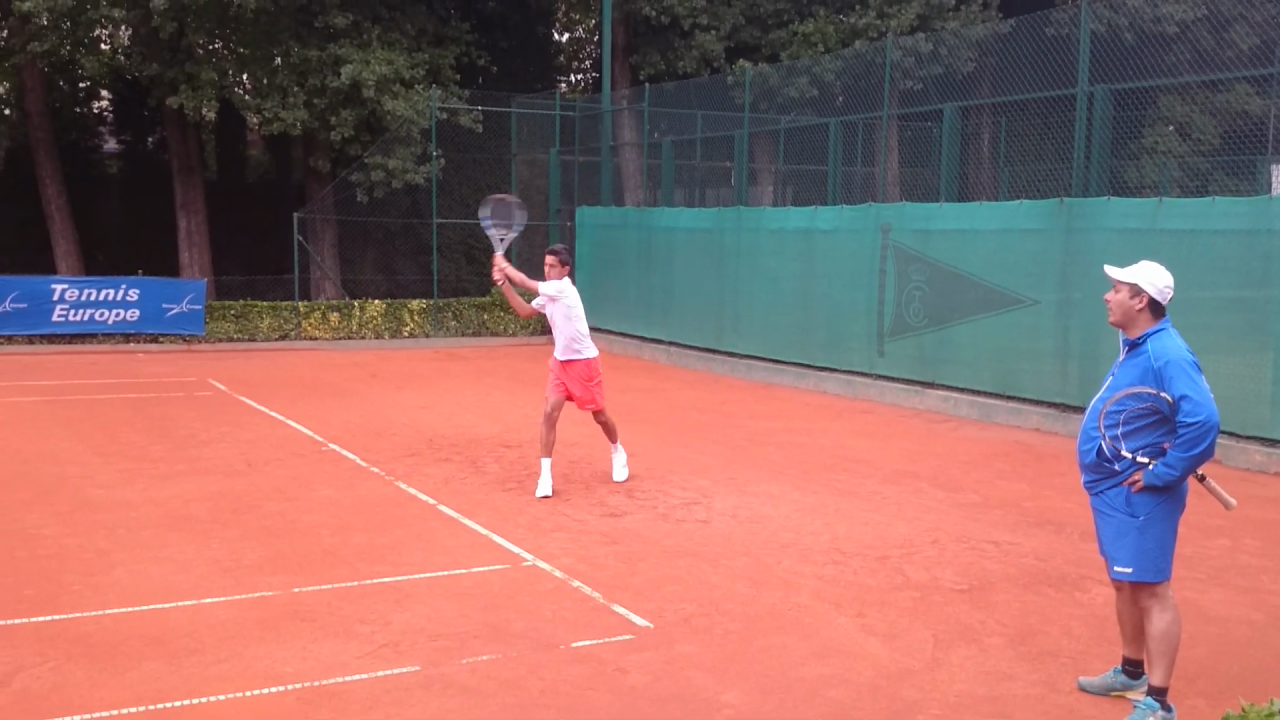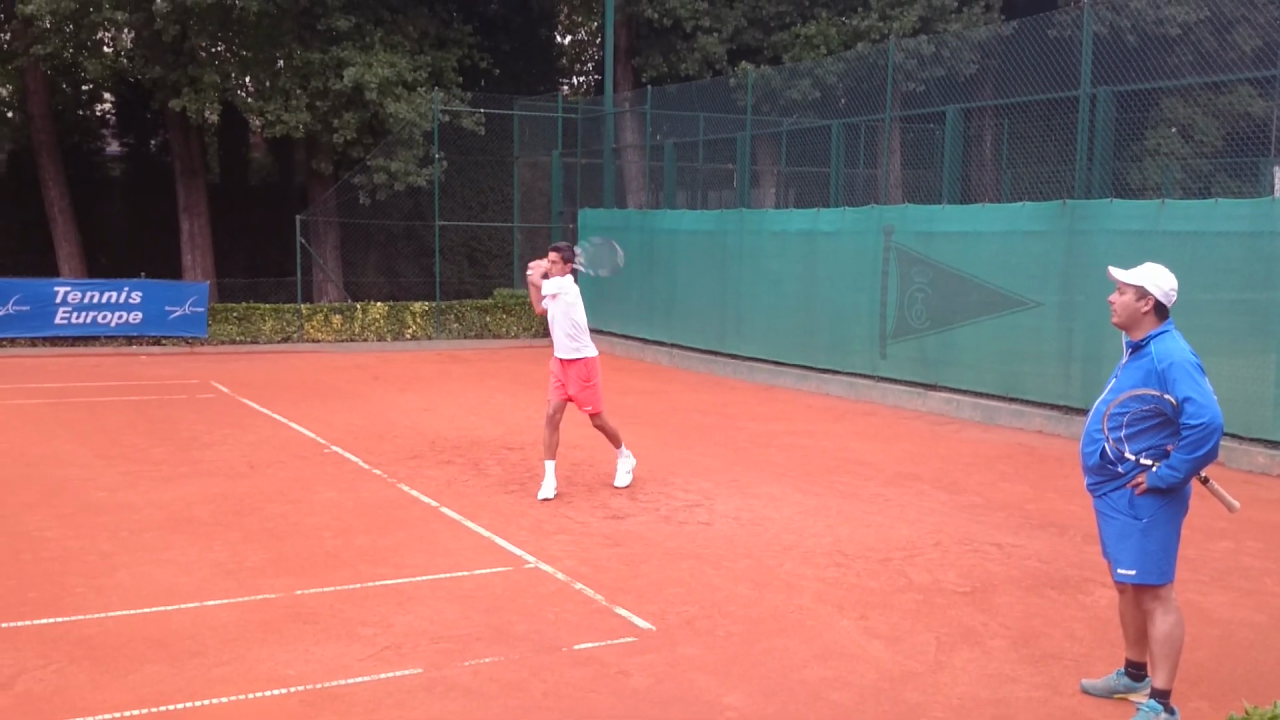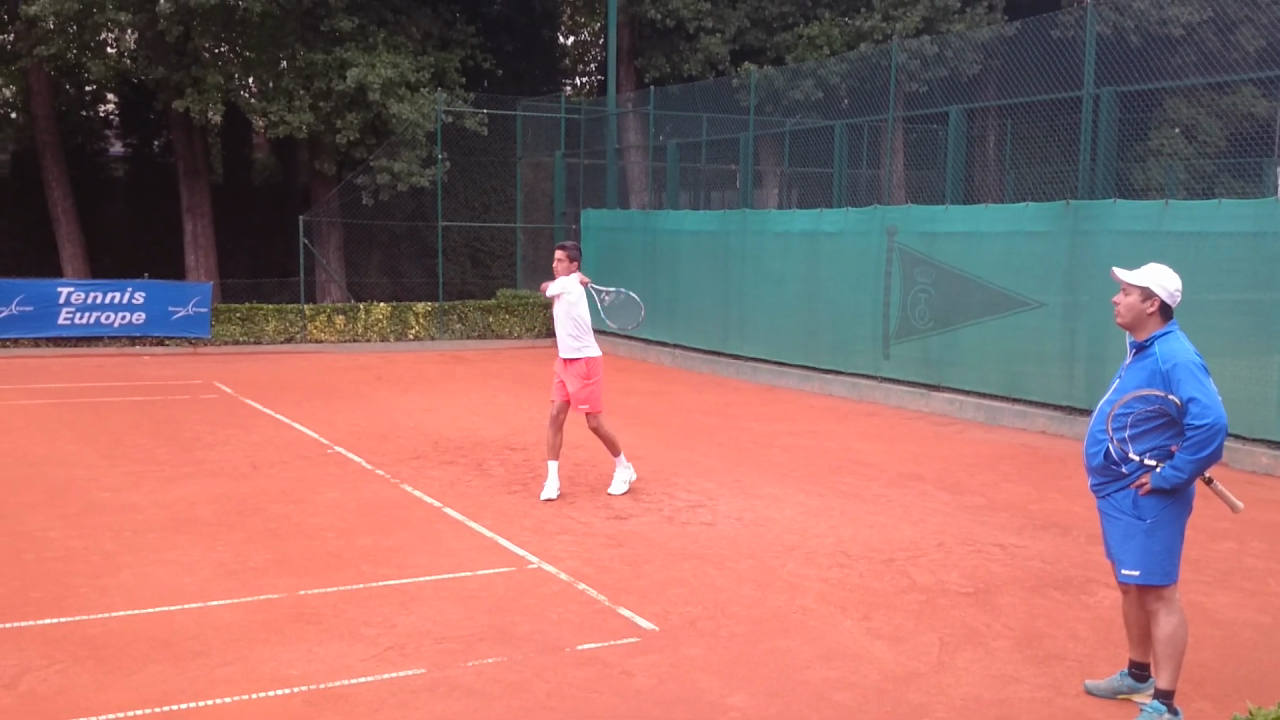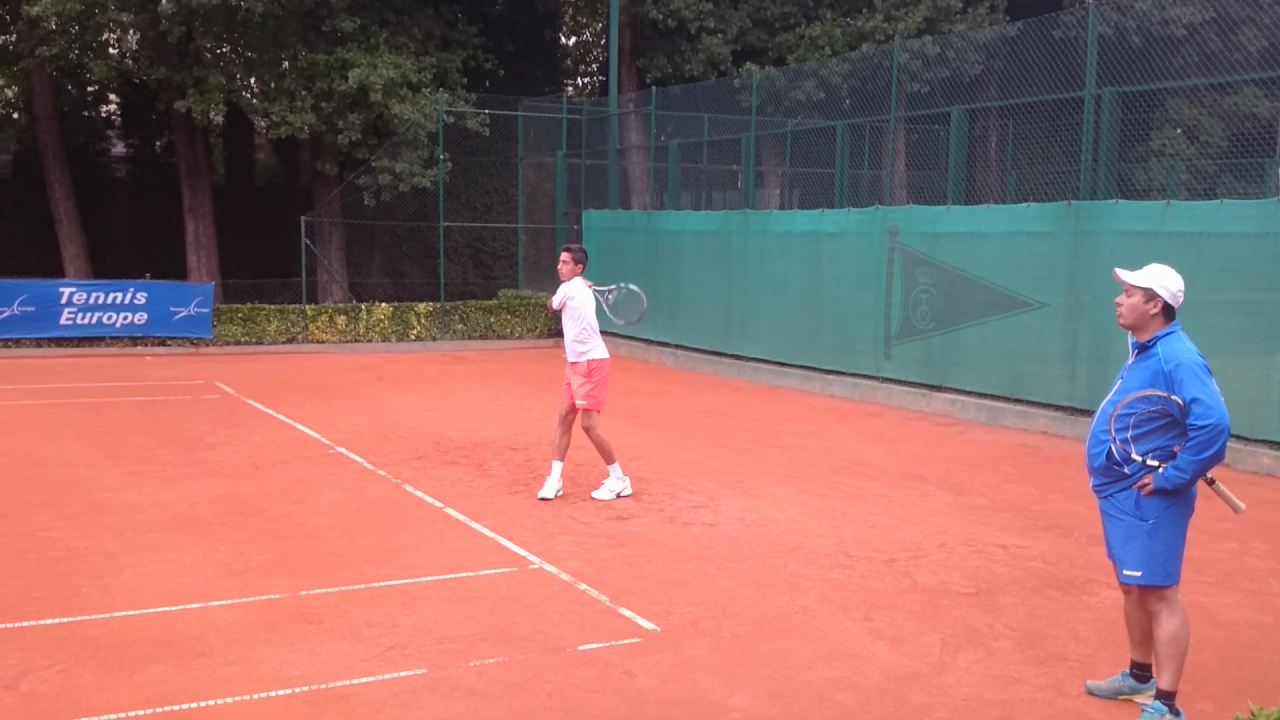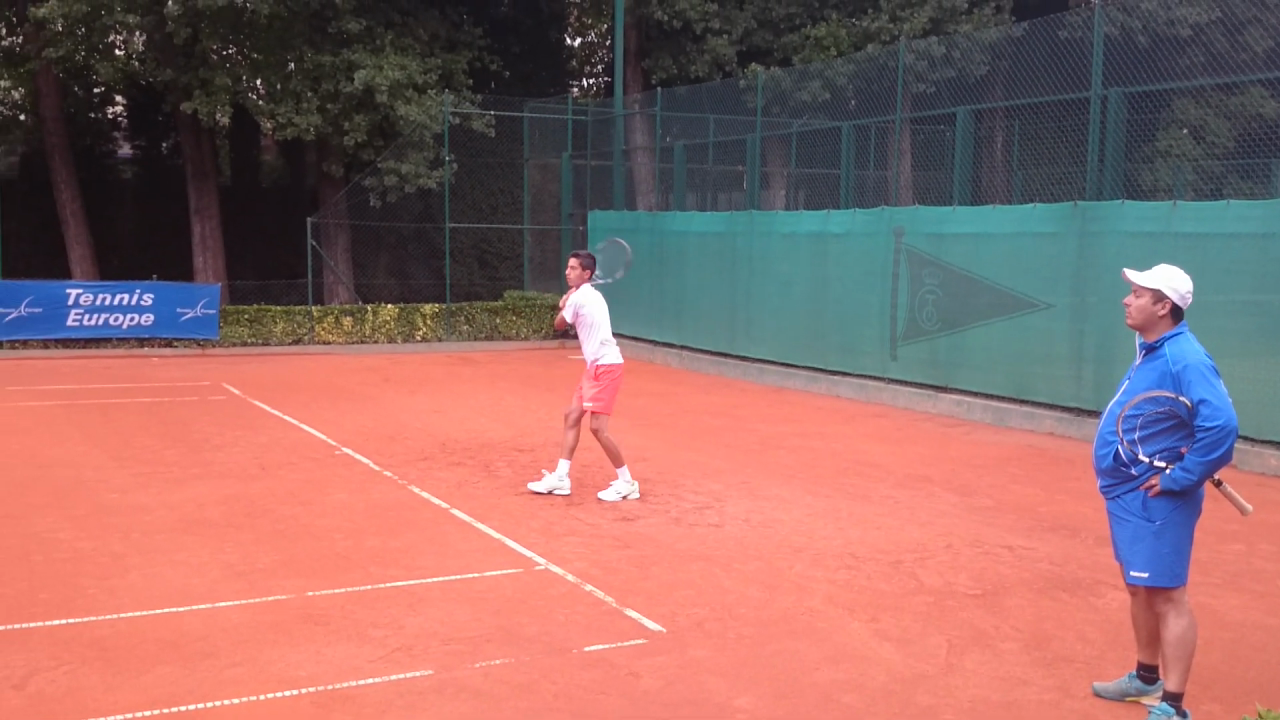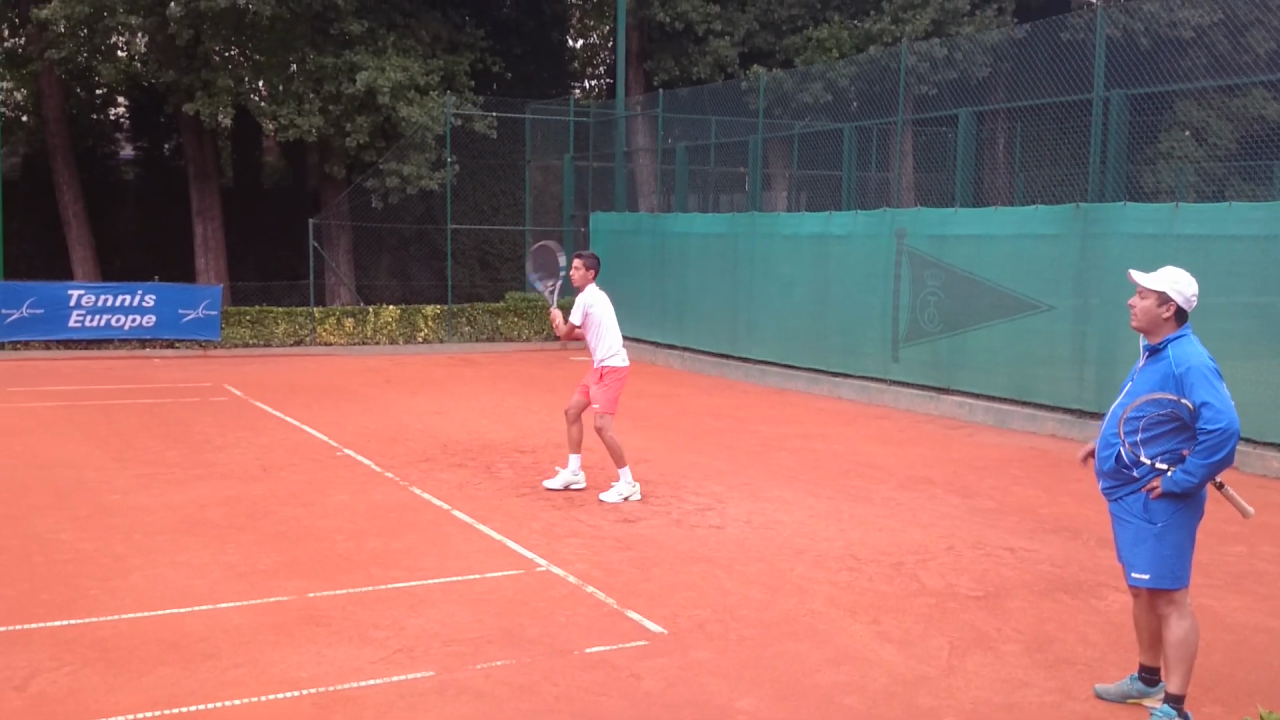
dt=0.1s
person 1, frame 1
left shoulder: (1166, 354)
right shoulder: (1133, 348)
left elbow: (1202, 421)
left wrist: (1161, 474)
left hip: (1138, 497)
right hip: (1112, 490)
left knee: (1150, 592)
right knee: (1124, 585)
right ankle: (1131, 672)
person 1, frame 2
left shoulder: (1170, 357)
right shoulder: (1137, 351)
left elbow: (1206, 423)
left wrist: (1164, 476)
left hip: (1141, 499)
right hip: (1116, 492)
left knee: (1153, 594)
right knee: (1128, 588)
right ankle: (1134, 675)
person 1, frame 3
left shoulder: (1174, 357)
right shoulder: (1140, 351)
left elbow: (1210, 424)
left wrist: (1169, 477)
left hip: (1146, 500)
right hip: (1118, 493)
left knee: (1158, 595)
right knee: (1131, 588)
right ankle: (1138, 675)
person 1, frame 4
left shoulder: (1177, 358)
right shoulder: (1142, 352)
left elbow: (1213, 424)
left wrist: (1171, 477)
left hip: (1147, 500)
right hip: (1121, 493)
left knee: (1159, 596)
right knee: (1133, 589)
right ankle: (1140, 676)
person 1, frame 5
left shoulder: (1185, 359)
right shoulder: (1150, 352)
left elbow: (1220, 425)
left wrist: (1177, 479)
right wrist: (1114, 450)
left hip: (1155, 502)
right hip: (1129, 493)
left knee: (1166, 597)
right knee: (1140, 590)
right ankle: (1146, 678)
person 1, frame 6
left shoulder: (1188, 361)
right shoulder: (1154, 354)
left elbow: (1223, 428)
left wrist: (1179, 481)
right wrist: (1107, 445)
left hip: (1157, 505)
right hip: (1131, 496)
left knee: (1169, 599)
right knee: (1143, 592)
right ankle: (1148, 680)
person 2, frame 1
left shoulder: (563, 287)
right shoulder: (549, 293)
left elbow: (527, 283)
right elbow: (524, 311)
left wrist: (503, 264)
right wrist: (503, 281)
left hip: (584, 361)
right hip: (561, 362)
left knee: (600, 416)
right knee: (549, 415)
left ankle: (618, 452)
right ankle: (545, 476)
person 2, frame 2
left shoulder: (565, 287)
right shoulder: (557, 290)
left elbow: (537, 280)
right elbow: (539, 308)
left wrist: (536, 271)
right wrist: (537, 271)
left hip: (582, 363)
right hip: (561, 362)
left knee: (597, 420)
right knee: (552, 417)
left ankle: (624, 457)
right ankle: (550, 478)
person 2, frame 3
left shoulder: (565, 284)
right shoulder: (571, 285)
left elbow: (547, 290)
left hip: (584, 362)
right hip: (565, 361)
left knee: (594, 423)
right knee: (555, 417)
left ankle: (624, 469)
right ankle: (552, 479)
person 2, frame 4
left shoulder: (570, 289)
right shoulder: (578, 289)
left elbow: (554, 305)
left hip: (591, 363)
right hip: (577, 363)
left knee: (589, 424)
right knee: (564, 418)
left ankle: (618, 480)
right ankle: (554, 479)
person 2, frame 5
left shoulder: (577, 297)
right shoulder: (588, 295)
left elbow: (559, 325)
left wrist: (563, 306)
left hip: (606, 366)
right hip: (596, 366)
left knee: (597, 427)
right knee: (572, 418)
left ankle: (626, 483)
right ankle: (559, 477)
person 2, frame 6
left shoulder: (585, 298)
right shoulder: (593, 296)
left elbow: (565, 334)
left wrist: (559, 320)
right wrist: (562, 324)
left hip: (611, 367)
right hip: (602, 367)
left knee: (602, 425)
right knee: (572, 411)
left ankle: (628, 484)
right ankle: (574, 472)
